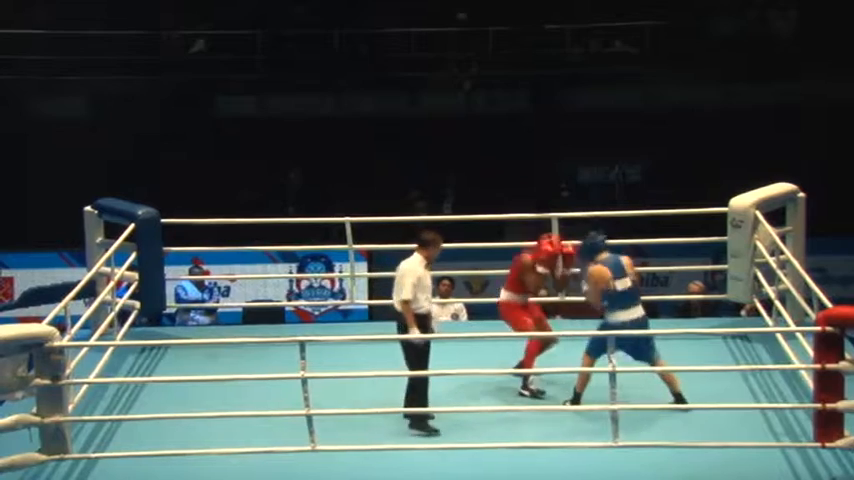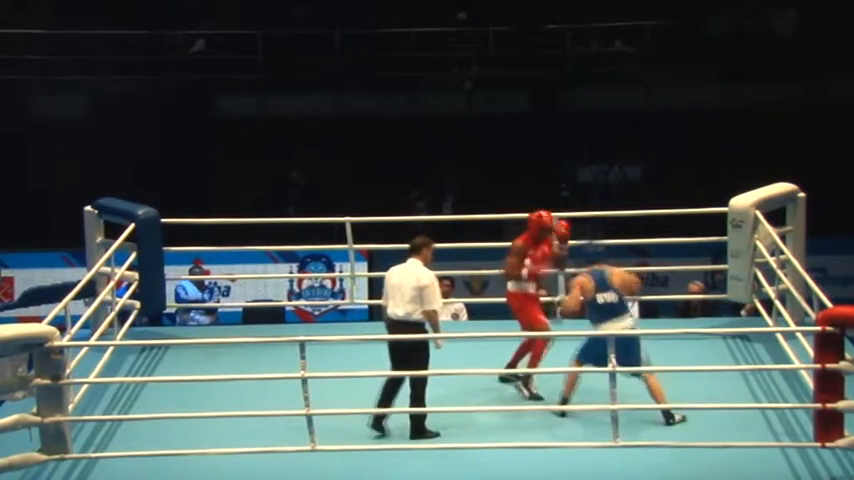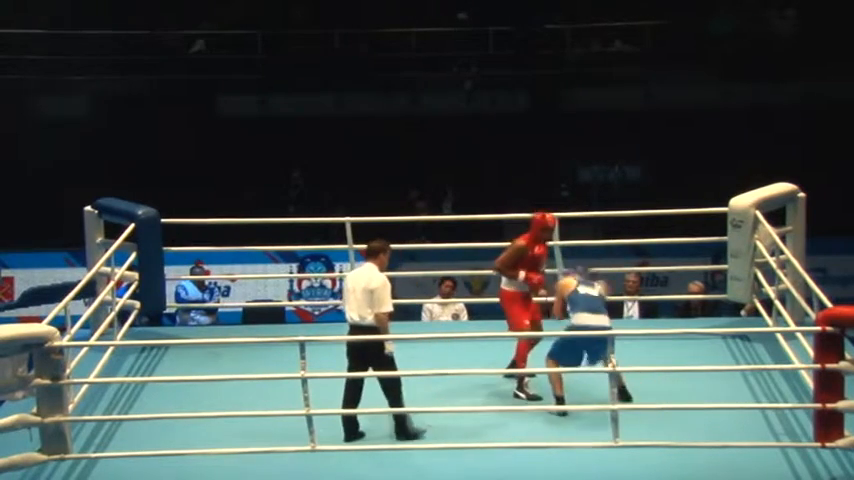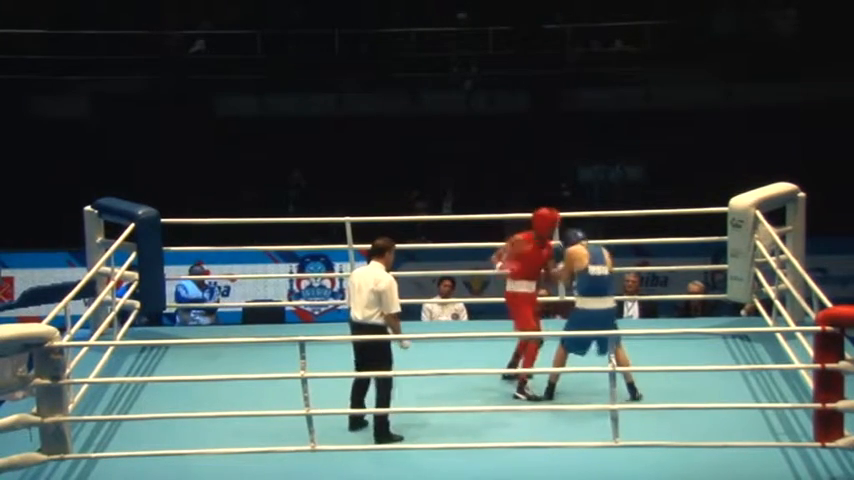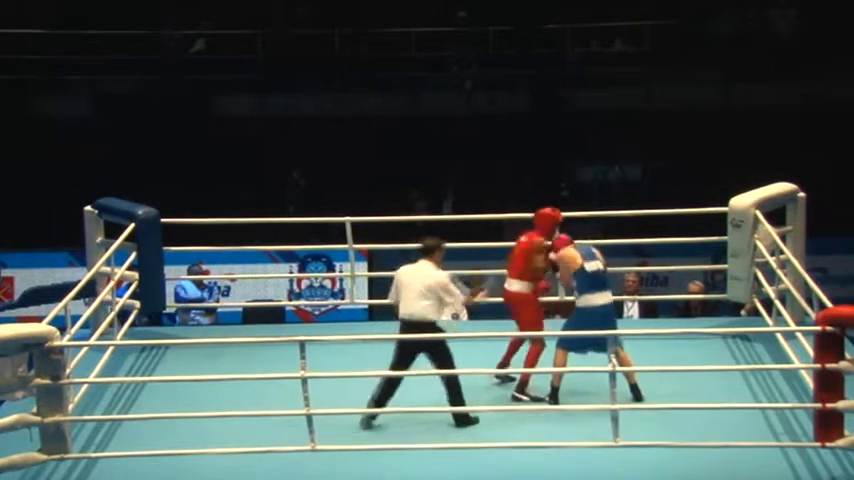
dt=0.7s
person 1, frame 1
left shoulder: (421, 266)
right shoulder: (410, 267)
right elbow: (405, 301)
left wrist: (429, 323)
right wrist: (413, 328)
left hip: (421, 321)
right hip: (411, 322)
left knee: (417, 367)
right knee: (420, 370)
left ankle: (412, 408)
right ankle: (418, 419)
person 1, frame 2
left shoulder: (392, 272)
right shoulder: (426, 276)
left elbow: (385, 305)
right elbow: (430, 311)
right wrist: (437, 335)
left hip: (395, 329)
right hip: (415, 331)
left knee: (395, 376)
right knee: (418, 381)
left ankle: (379, 419)
right ankle: (418, 429)
person 1, frame 3
left shoulder: (350, 276)
right shoulder: (379, 279)
left elbow: (347, 308)
right elbow: (382, 315)
right wrist: (387, 341)
left hip: (354, 334)
right hip: (372, 336)
left knee: (353, 383)
right knee: (391, 383)
left ankle: (350, 430)
right ankle: (403, 429)
person 1, frame 4
left shoulder: (356, 273)
right shoulder: (386, 280)
left elbow: (352, 303)
right elbow: (391, 315)
right wrist: (401, 337)
left hip: (357, 330)
right hip: (376, 334)
left knee: (361, 377)
right knee: (383, 383)
left ankle: (355, 420)
right ankle: (382, 432)
person 1, frame 5
left shoulder: (403, 271)
right shoulder: (440, 277)
left elbow: (394, 301)
right elbow: (459, 303)
right wrist: (475, 295)
left hip: (407, 328)
right hip: (429, 329)
left knee: (395, 372)
right knee: (448, 373)
left ankle: (372, 413)
right ankle: (461, 417)
person 2, frame 1
left shoulder: (551, 260)
right shoulder: (527, 260)
left elbow: (559, 289)
right elbow: (533, 289)
left wrist: (566, 266)
right wrist: (543, 266)
left hip: (525, 304)
right hip: (509, 305)
left knee: (550, 339)
right knee: (536, 337)
left ankle: (522, 367)
right ankle: (526, 385)
person 2, frame 2
left shoulder: (547, 241)
right shoulder: (520, 245)
left elbow: (560, 263)
right elbow: (509, 273)
left wrist: (562, 242)
right wrist: (529, 272)
left hip: (531, 294)
right hip: (519, 296)
left knee: (534, 336)
right knee: (544, 335)
left ankle: (508, 371)
right ankle: (526, 382)
person 2, frame 3
left shoulder: (540, 245)
right shoulder: (521, 244)
left elbow: (538, 272)
right elbow: (498, 266)
right wrist: (523, 276)
left hip: (524, 293)
right hip: (511, 294)
left knee: (537, 332)
right knee: (525, 334)
left ankle: (514, 367)
right ankle: (521, 386)
person 2, frame 4
left shoulder: (548, 246)
right shoulder: (520, 240)
left elbow: (549, 272)
right elbow: (496, 257)
right wrist: (502, 265)
left hip: (531, 293)
right hip: (517, 294)
left knee: (531, 335)
right knee: (534, 338)
left ankle: (512, 369)
right ankle: (521, 388)
person 2, frame 5
left shoulder: (526, 237)
right shoulder: (538, 241)
right elbow: (540, 270)
right wrist: (550, 261)
left hip: (511, 290)
right hip: (521, 295)
left knee: (525, 333)
right knee: (537, 341)
left ankle: (502, 368)
right ankle: (520, 390)
person 3, frame 1
left shoulder: (595, 270)
right shoulder: (626, 261)
left elbow: (595, 302)
left wrist: (586, 287)
left hip: (615, 324)
right hip: (638, 319)
left knee: (589, 356)
right knee: (654, 361)
left ankle: (575, 400)
right ankle: (679, 398)
person 3, frame 2
left shoulder: (581, 281)
right shoulder: (616, 273)
left elbow: (570, 308)
right elbow: (637, 288)
left wrist: (560, 309)
left hip: (603, 335)
right hip: (627, 331)
left knee: (578, 363)
right knee: (645, 372)
left ankle: (563, 405)
right ankle: (668, 415)
person 3, frame 3
left shoulder: (564, 283)
right shoulder: (601, 286)
left elbow: (557, 314)
left hip: (578, 328)
right hip: (603, 328)
left knee: (552, 360)
right knee: (606, 356)
left ankle: (560, 402)
right ankle: (623, 393)
person 3, frame 4
left shoulder: (572, 251)
right shoulder: (604, 253)
left elbow: (565, 278)
left wrist: (562, 267)
left hip: (584, 310)
right hip: (607, 309)
left knee: (564, 348)
right knee: (616, 348)
left ankle: (549, 391)
right ankle: (632, 391)
person 3, frame 5
left shoulder: (564, 254)
right shoulder: (594, 250)
left elbow: (567, 283)
left hip: (586, 308)
right hip: (607, 304)
left knee: (562, 347)
right knee: (616, 348)
left ankle: (554, 393)
right ankle: (636, 391)
